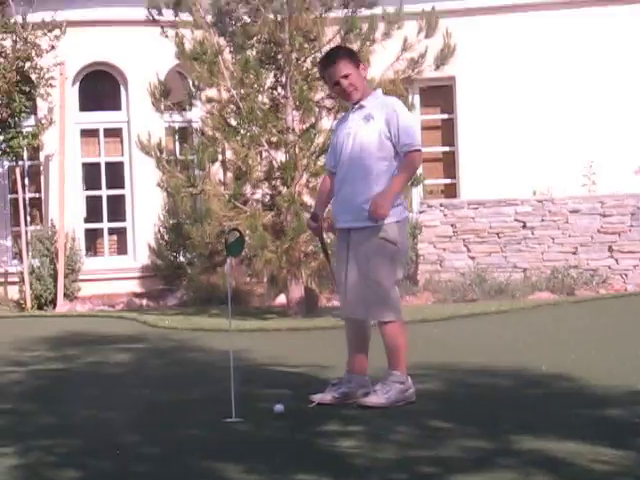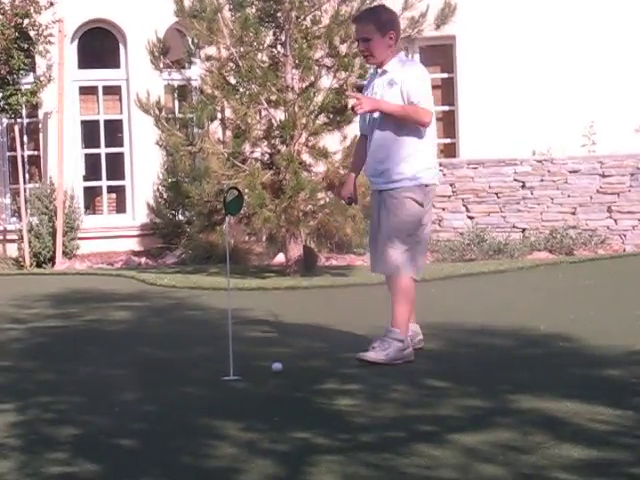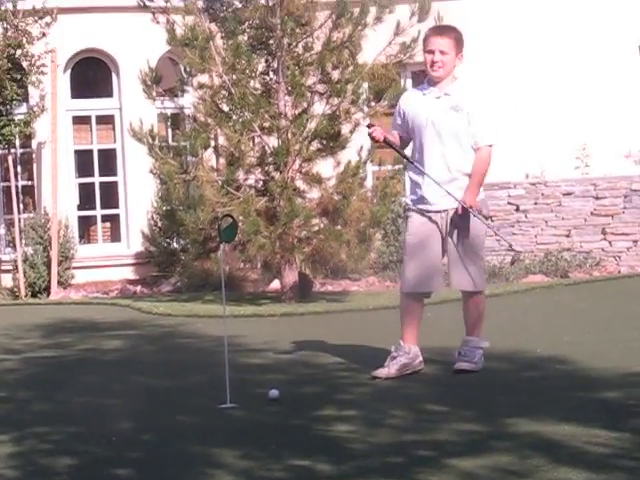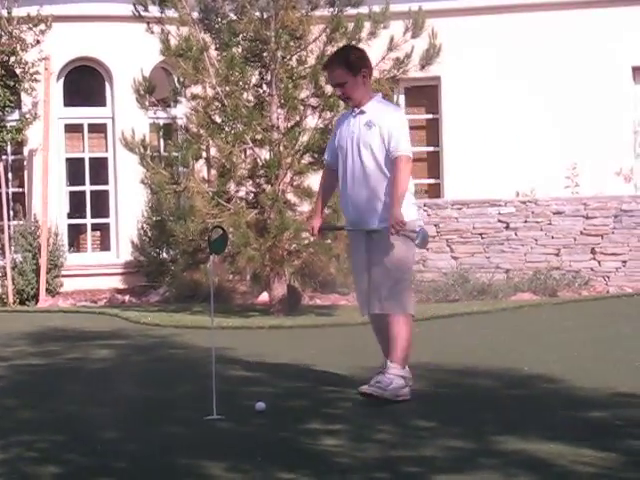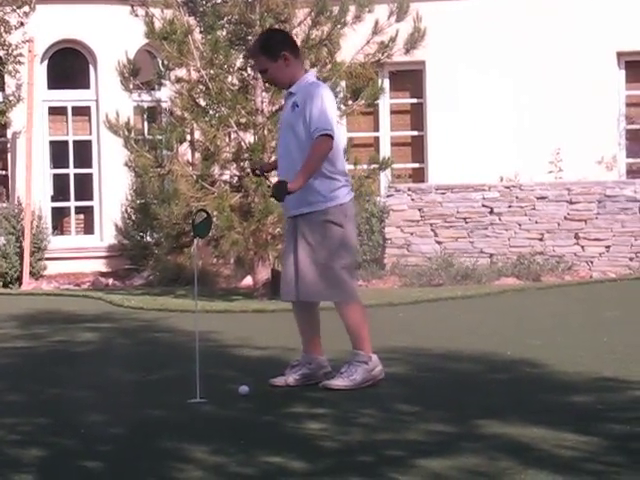
dt=1s
person 1, frame 1
left shoulder: (389, 108)
right shoulder: (341, 124)
left elbow: (414, 156)
right elbow: (332, 174)
left wrist: (388, 196)
right wrist: (318, 211)
left hip: (380, 226)
right hip: (347, 226)
left knee: (383, 303)
right knee: (353, 305)
left ankle: (400, 380)
right ankle: (355, 378)
person 1, frame 2
left shoulder: (411, 71)
right shoulder: (372, 81)
left elbow: (424, 116)
left wrist: (379, 105)
right wrist: (351, 177)
left hip: (410, 183)
right hip: (382, 184)
left knee: (400, 260)
right knee: (387, 261)
left ankle: (398, 339)
right ankle: (408, 329)
person 1, frame 3
left shoulder: (468, 100)
right shoulder: (410, 99)
left elbow: (484, 150)
left wrist: (471, 194)
right wrist: (384, 135)
left hip: (463, 205)
right hip: (422, 205)
left knee: (470, 278)
right knee: (412, 279)
left ankle: (472, 346)
right ankle: (407, 351)
person 1, frame 4
left shoulder: (388, 114)
right shoulder: (342, 123)
left elbow: (403, 162)
right elbow: (331, 169)
left wrist: (395, 207)
right wrist: (318, 211)
left hip: (390, 224)
right hip: (358, 225)
left knee: (393, 298)
right knee: (371, 302)
left ankle: (397, 375)
right ankle: (391, 369)
person 1, frame 5
left shoulder: (315, 92)
right shoulder: (291, 99)
left elbow: (324, 141)
left wrist: (297, 181)
right wrist: (273, 165)
left hip: (327, 206)
right hip: (300, 208)
left knee: (339, 285)
right knee: (298, 289)
left ankle: (366, 361)
right ankle: (313, 361)
